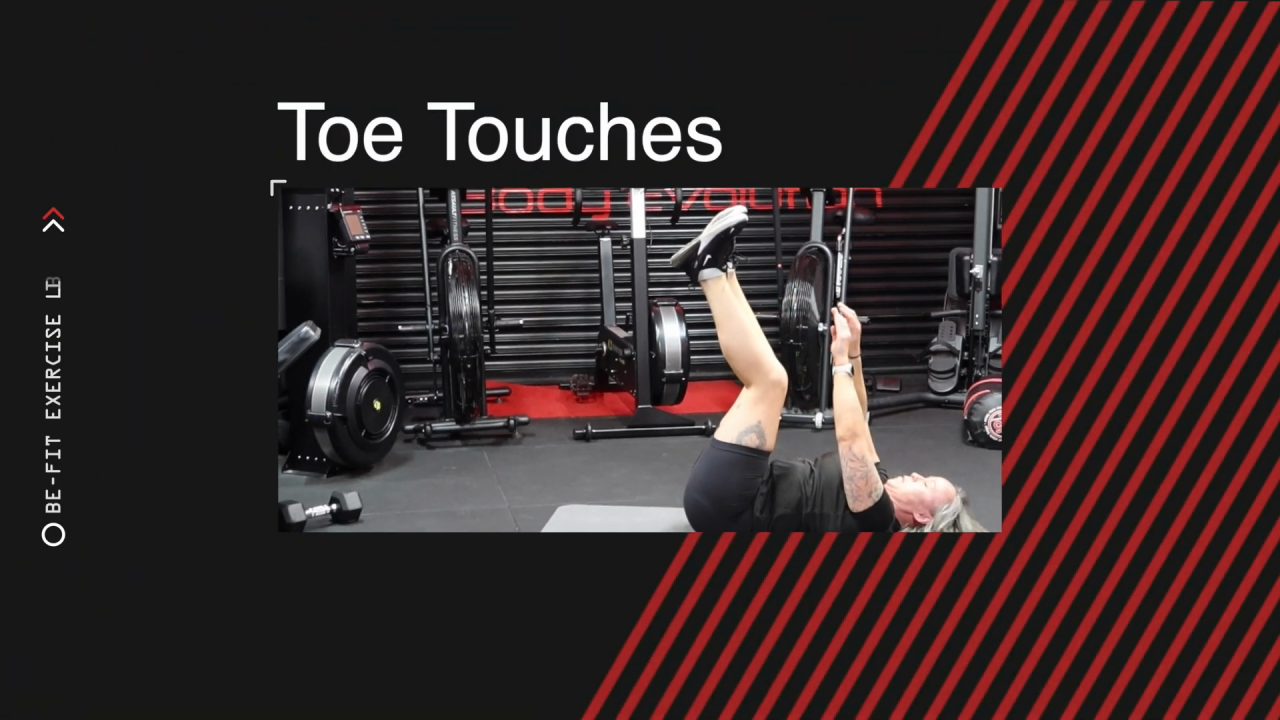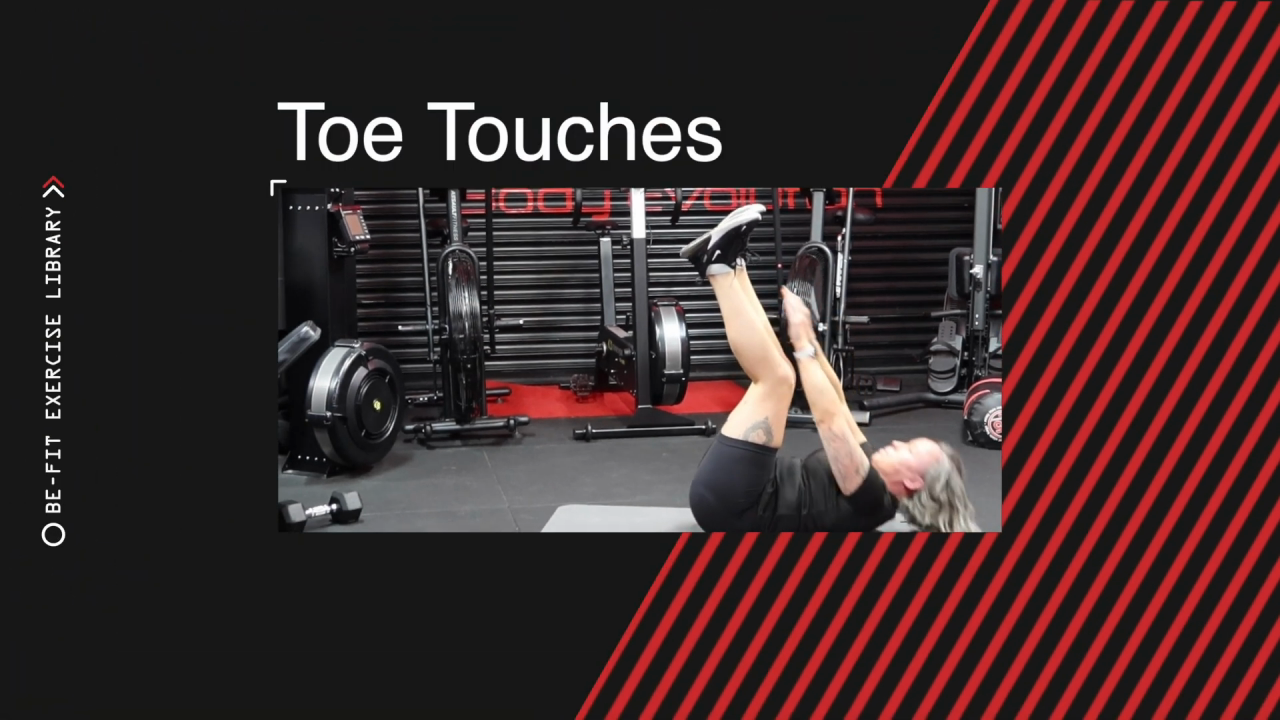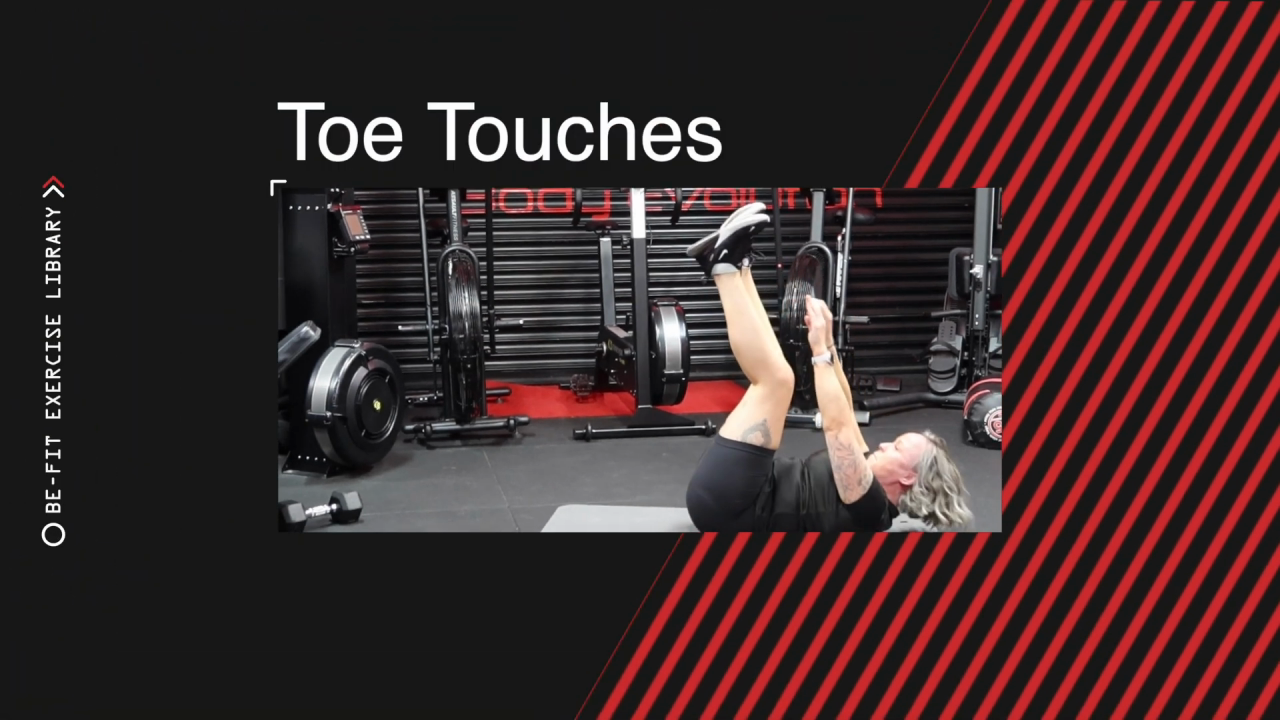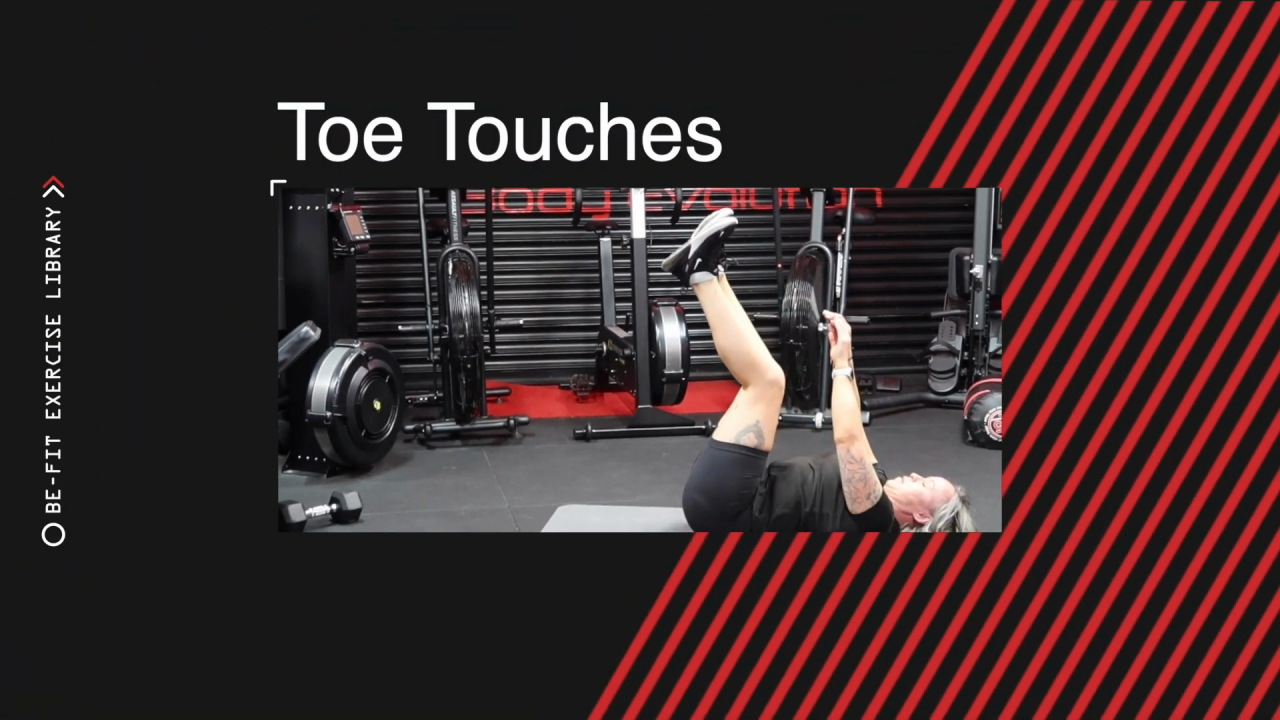
dt=0.7s
person 1, frame 1
left shoulder: (876, 518)
right shoulder: (878, 488)
left elbow: (849, 435)
right elbow: (858, 423)
left wrist: (842, 362)
right wrist: (853, 354)
left hip: (723, 506)
right hip: (728, 498)
left knee: (768, 380)
right knee: (768, 378)
left ankle: (711, 270)
right ankle: (718, 269)
person 1, frame 2
left shoulder: (871, 495)
right shoulder: (875, 473)
left elbow: (829, 416)
right elbow: (836, 400)
left wrist: (802, 344)
right wrist: (807, 337)
left hip: (723, 501)
right hip: (728, 493)
left knee: (777, 377)
right knee: (776, 375)
left ankle: (718, 265)
right ankle: (724, 260)
person 1, frame 3
left shoulder: (872, 507)
right shoulder: (872, 477)
left elbow: (837, 426)
right elbow: (844, 411)
left wrist: (821, 351)
right wrist: (827, 343)
left hip: (723, 502)
right hip: (729, 498)
left knee: (775, 380)
right knee: (773, 377)
left ankle: (726, 265)
right ankle: (733, 264)
person 1, frame 4
left shoulder: (877, 517)
right shoulder: (878, 489)
left elbow: (848, 437)
right elbow: (853, 429)
left wrist: (841, 366)
right wrist: (844, 359)
left hip: (720, 507)
right hip: (724, 500)
left knee: (766, 380)
right knee: (764, 377)
left ankle: (702, 273)
right ankle: (707, 270)
